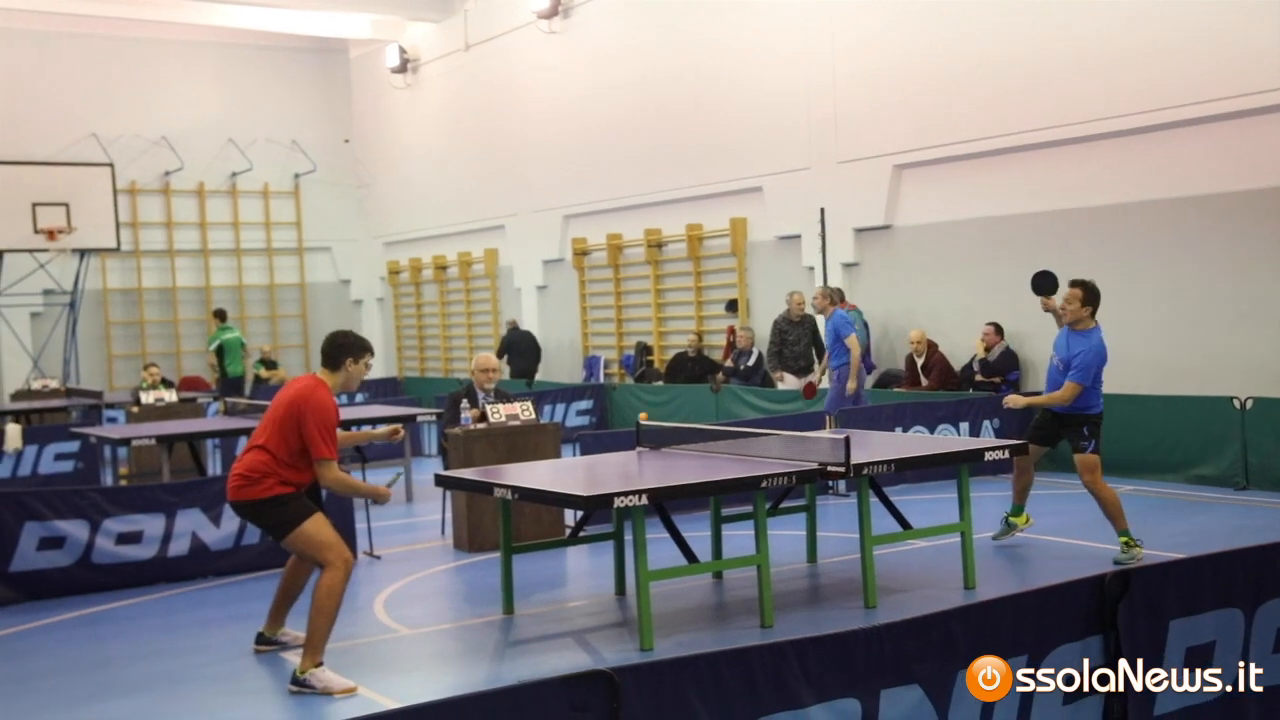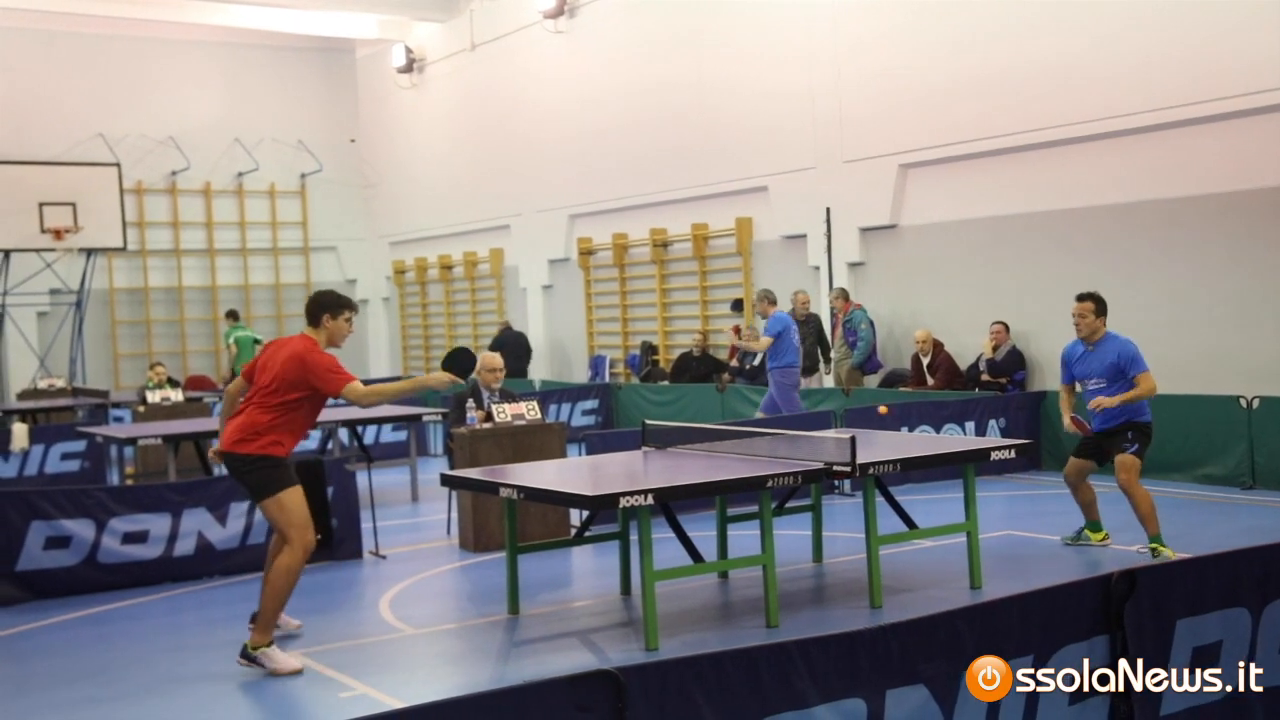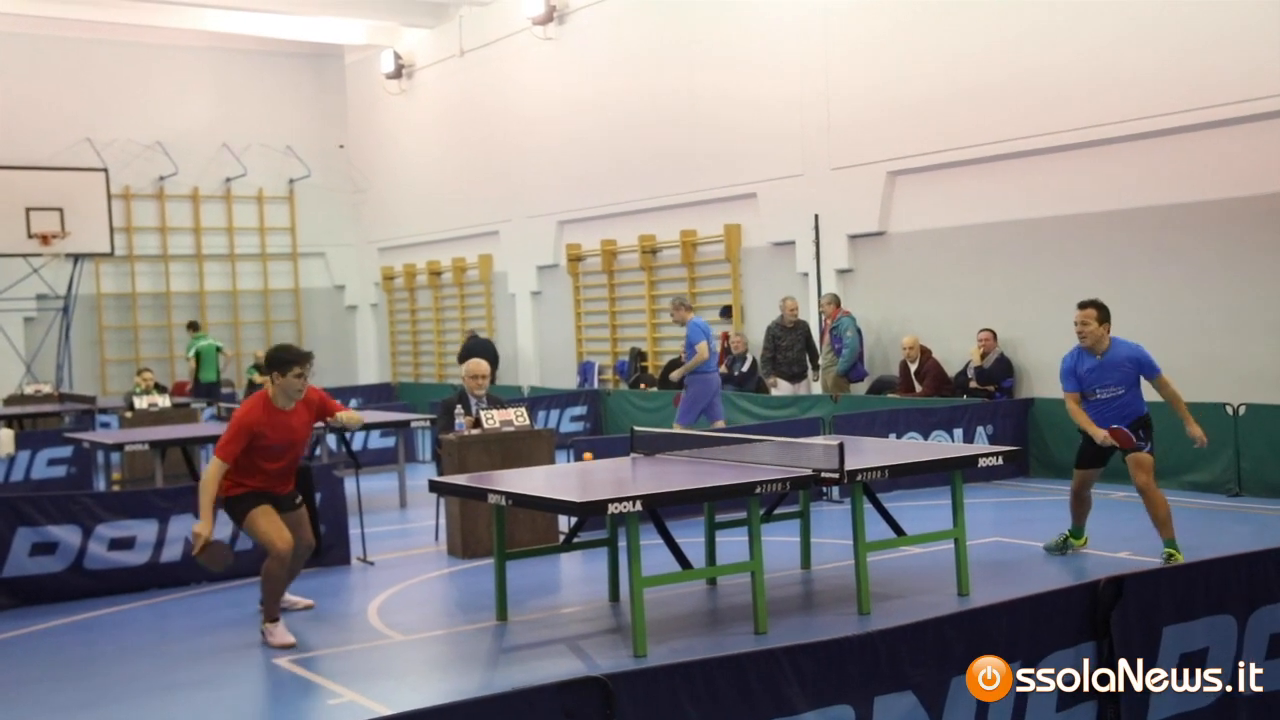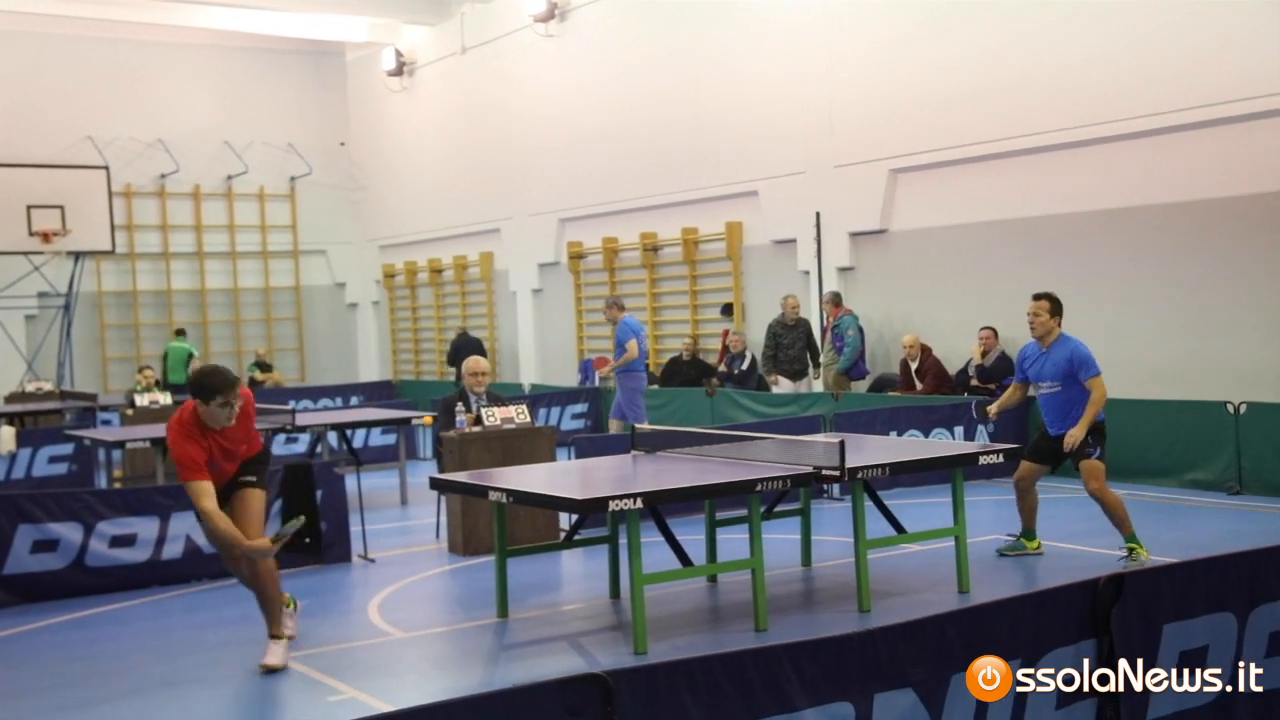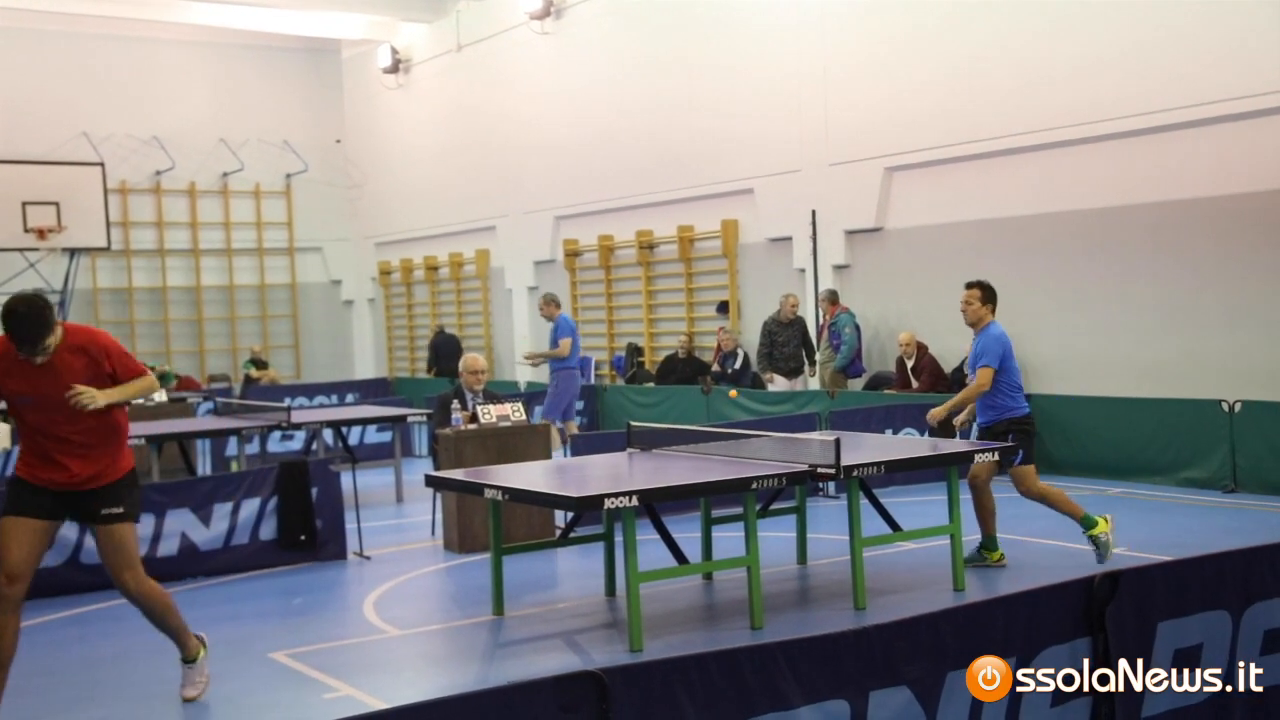
dt=0.5s
person 1, frame 1
left shoulder: (304, 386)
right shoulder: (320, 401)
right elbow: (330, 478)
left wrist: (375, 435)
right wrist: (374, 493)
left hip: (251, 483)
right hip: (264, 490)
left knee: (311, 547)
right knee: (340, 560)
left ankle: (272, 631)
right ankle: (309, 670)
person 1, frame 2
left shoulder: (279, 346)
right shoulder: (314, 358)
left elbow: (234, 390)
right elbow: (362, 396)
left wrist: (224, 439)
right wrist: (425, 382)
left hip: (242, 446)
right hip: (257, 450)
left knee: (290, 527)
right knee: (301, 540)
left ankle: (266, 614)
right ankle: (259, 645)
person 1, frame 3
left shoulder: (310, 397)
right shoulder: (249, 416)
left elbow: (347, 416)
right elbow: (215, 468)
left wrist: (349, 417)
right wrist: (205, 519)
left hip: (282, 485)
right hip: (244, 491)
left knee: (303, 549)
right knee: (283, 549)
left ankle: (274, 594)
right ankle: (270, 621)
person 1, frame 4
left shoulder: (240, 400)
right shoulder: (183, 438)
right elbow: (208, 508)
right wrist: (246, 546)
left hip: (248, 462)
right hip: (205, 484)
left knee: (255, 547)
right knee: (235, 558)
left ankle: (278, 634)
right ankle: (282, 603)
person 1, frame 5
left shoulder: (94, 344)
left elbow: (148, 382)
left wrist: (106, 397)
left hip: (106, 475)
right hip: (39, 477)
left knee: (129, 581)
left ankle: (192, 651)
person 2, frame 1
left shoulder: (1091, 347)
right shoulder: (1072, 326)
left elbow: (1067, 397)
left wrist: (1024, 400)
right wrist: (1053, 310)
left hip: (1082, 417)
right hip: (1051, 411)
left knee: (1091, 479)
right knee: (1022, 460)
left ankle: (1129, 541)
right ankle: (1017, 517)
person 2, frame 2
left shoulder: (1123, 348)
right shoulder: (1070, 352)
left elbow: (1150, 387)
right elbow: (1067, 390)
left wrist: (1116, 399)
right wrist: (1066, 416)
left hip: (1132, 425)
right hip: (1100, 428)
left knee: (1126, 480)
right knee: (1072, 474)
left ankle: (1158, 546)
right ankle: (1095, 531)
person 2, frame 3
left shoulder: (1132, 353)
right shoulder: (1071, 361)
left elbow: (1164, 387)
right elbow: (1072, 404)
left wrist: (1189, 422)
right wrist: (1093, 430)
left hip: (1134, 426)
right hip: (1096, 433)
left knee: (1144, 483)
right knee: (1078, 487)
left ankle: (1172, 551)
right ankle: (1076, 537)
person 2, frame 4
left shoulder: (1076, 351)
right shoulder: (1026, 353)
left elbow: (1099, 392)
right elbow: (1018, 389)
left wrist: (1082, 427)
right wrist: (997, 405)
left hip: (1083, 431)
right hip: (1052, 431)
left knee: (1096, 487)
right knee: (1022, 479)
left ankle: (1134, 546)
right ankle: (1029, 539)
person 2, frame 5
left shoulder: (991, 338)
right shoulder: (982, 338)
left elbow: (981, 385)
left wrist: (946, 409)
right wrist: (967, 414)
left hip: (1011, 424)
right hip: (992, 425)
left knee: (1028, 486)
right knee: (977, 479)
left ankle: (1094, 525)
right ankle: (989, 551)
